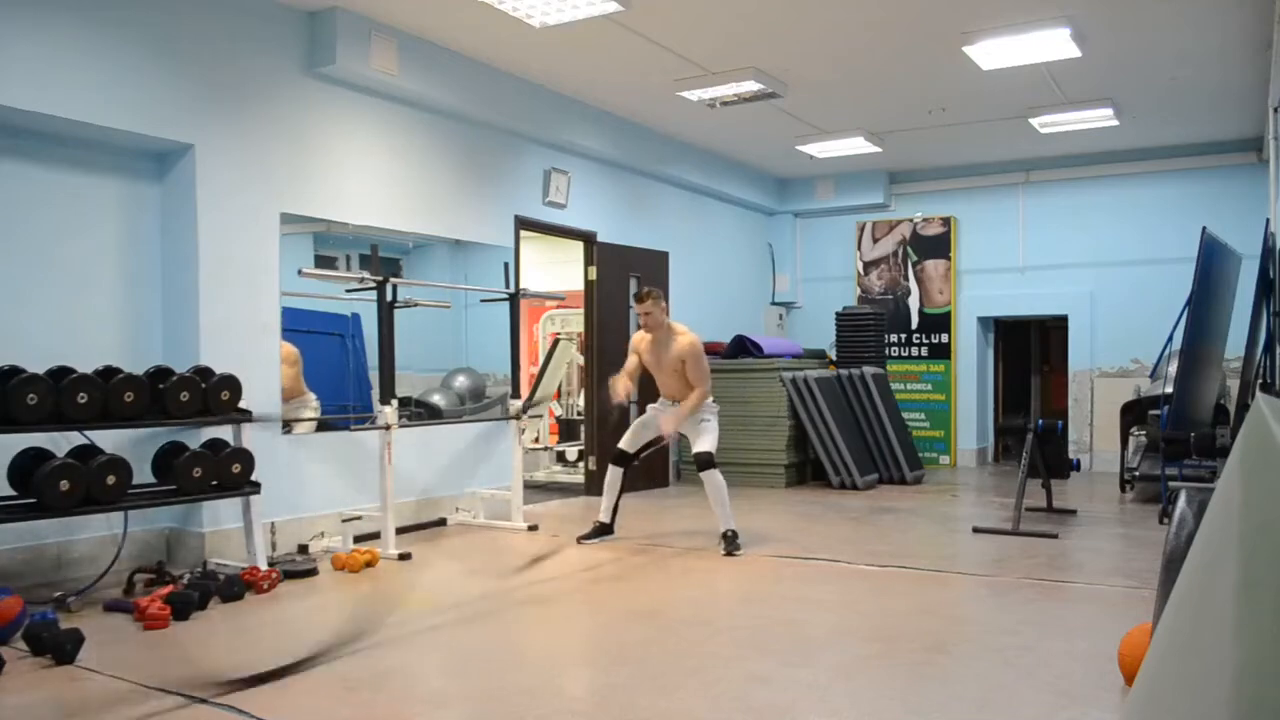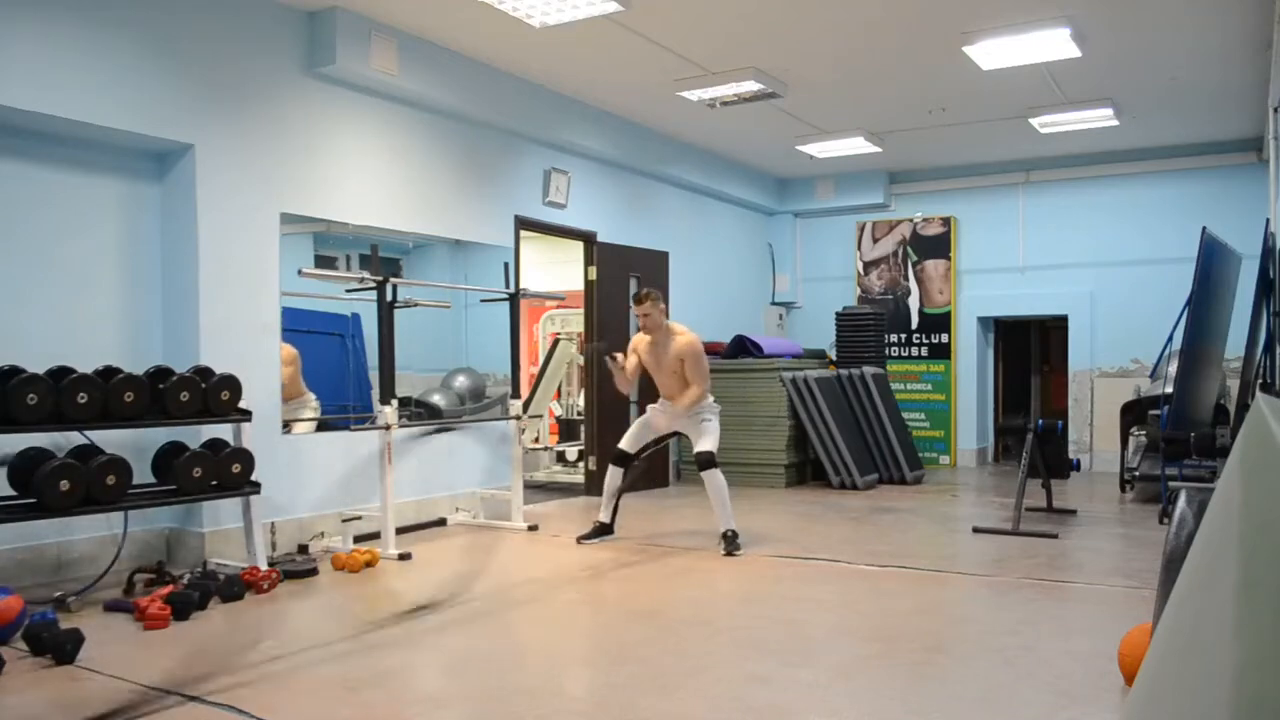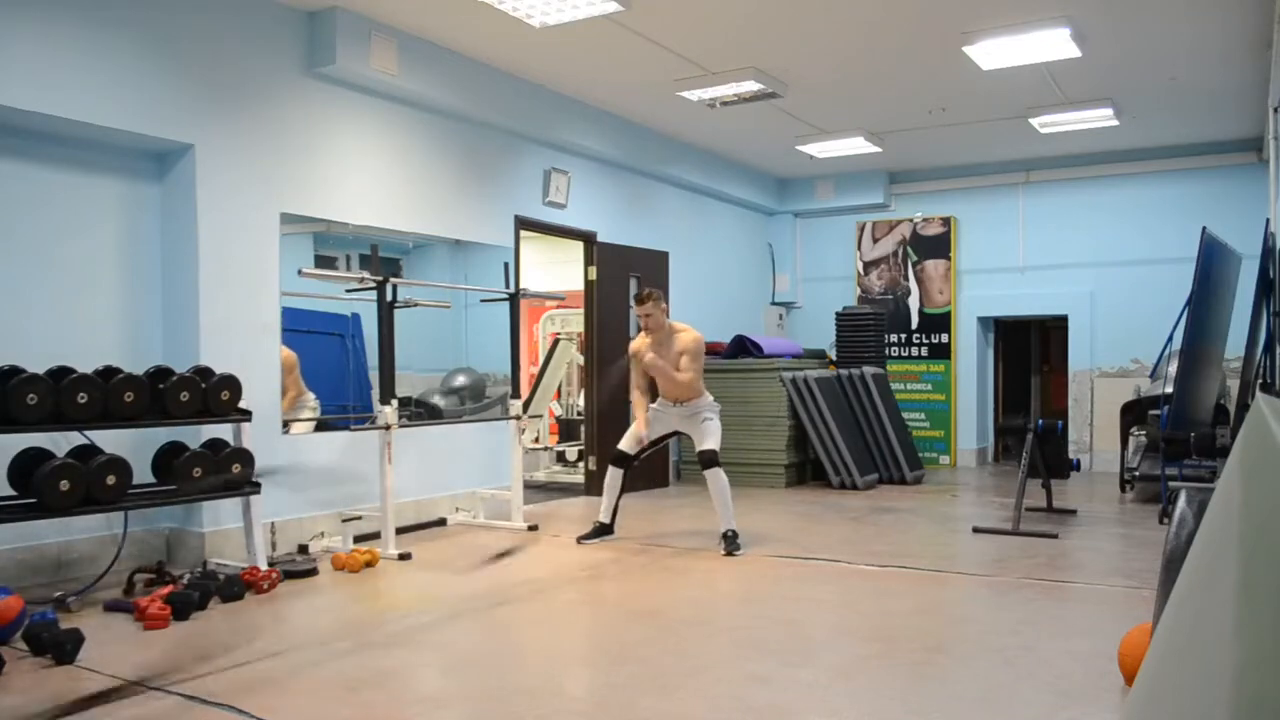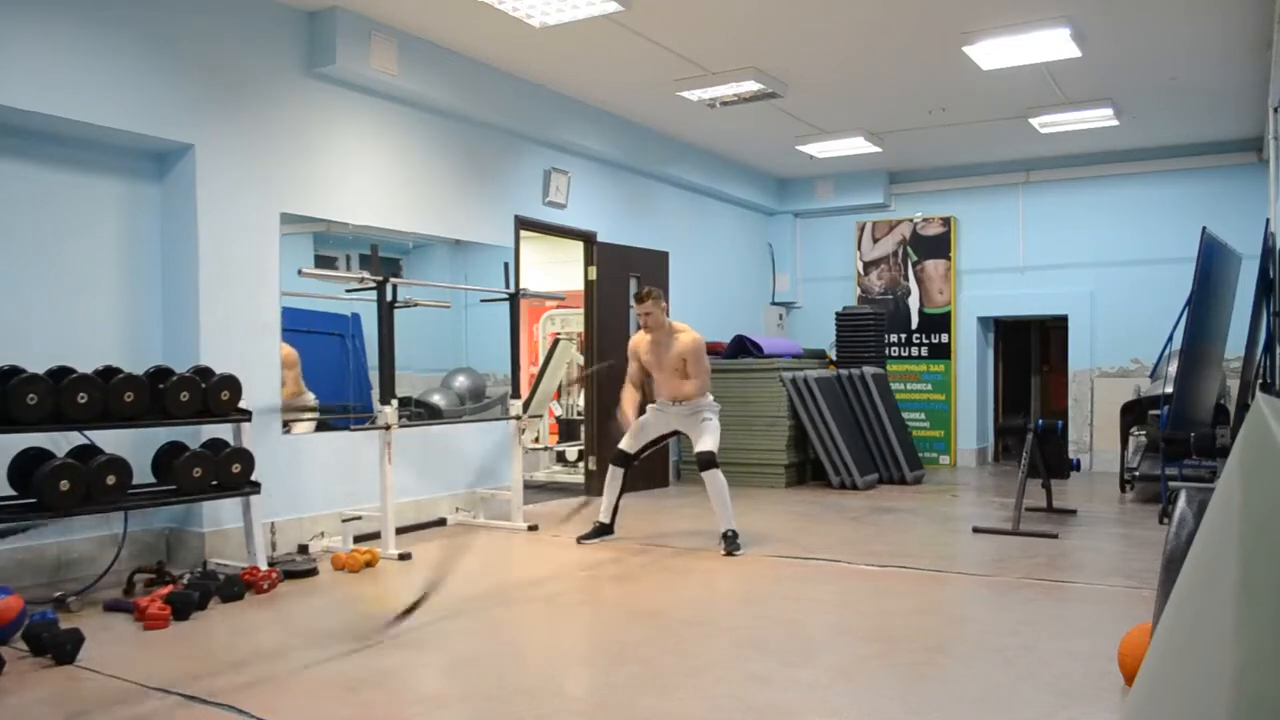
dt=0.1s
person 1, frame 1
left shoulder: (688, 342)
right shoulder: (639, 341)
left elbow: (703, 388)
right elbow: (627, 376)
left wrist: (676, 420)
right wrist: (620, 387)
left hip: (697, 410)
right hip: (663, 407)
left knee: (704, 462)
right knee: (619, 456)
left ankle: (728, 532)
right ankle: (605, 524)
person 1, frame 2
left shoulder: (687, 342)
right shoulder: (637, 343)
left elbow: (701, 388)
right elbow: (627, 388)
left wrist: (671, 414)
right wrist: (619, 371)
left hip: (699, 410)
right hip: (662, 407)
left knee: (705, 462)
right knee: (619, 456)
left ankle: (729, 532)
right ankle: (605, 524)
person 1, frame 3
left shoulder: (690, 339)
right shoulder: (638, 345)
left elbow: (692, 385)
right elbow: (639, 391)
left wrist: (660, 367)
right wrist: (641, 425)
left hip: (698, 409)
right hip: (663, 408)
left knee: (709, 461)
right knee: (619, 457)
left ankle: (729, 532)
right ankle: (605, 524)
person 1, frame 4
left shoulder: (689, 340)
right shoulder: (637, 342)
left elbow: (702, 386)
right elbow: (632, 385)
left wrist: (668, 391)
right wrist: (628, 411)
left hip: (697, 410)
right hip: (662, 410)
left knee: (706, 462)
right knee: (619, 457)
left ankle: (729, 532)
right ankle: (605, 524)
